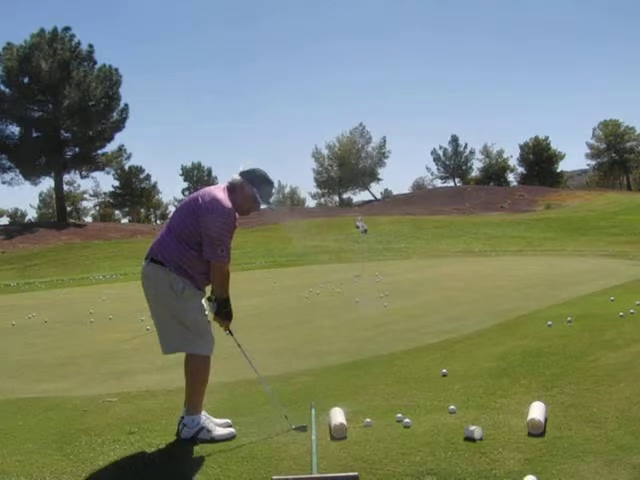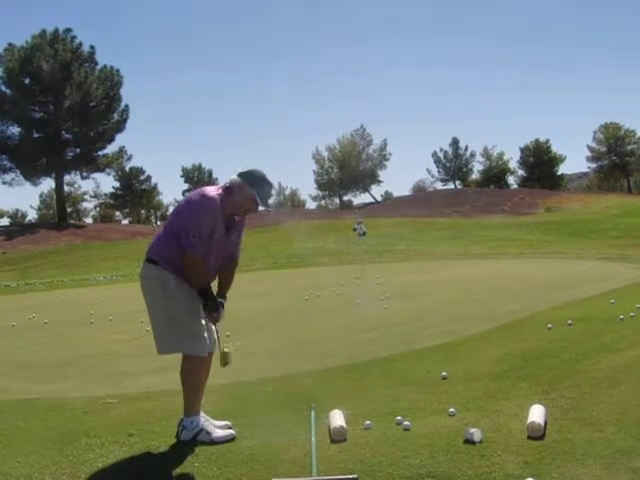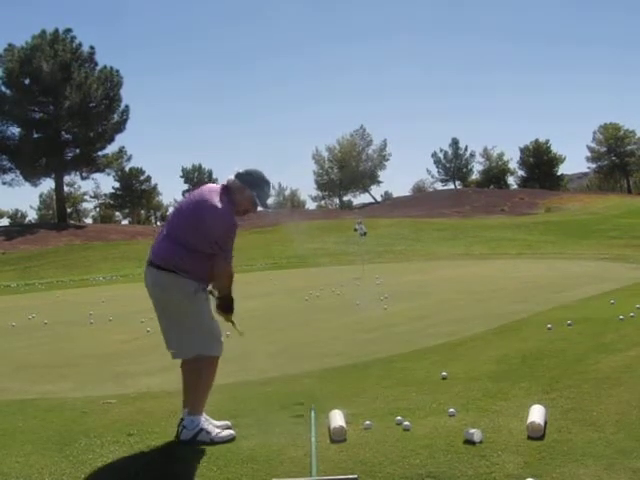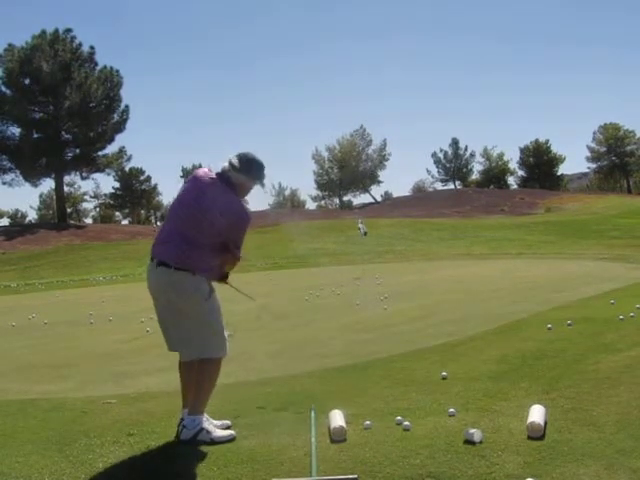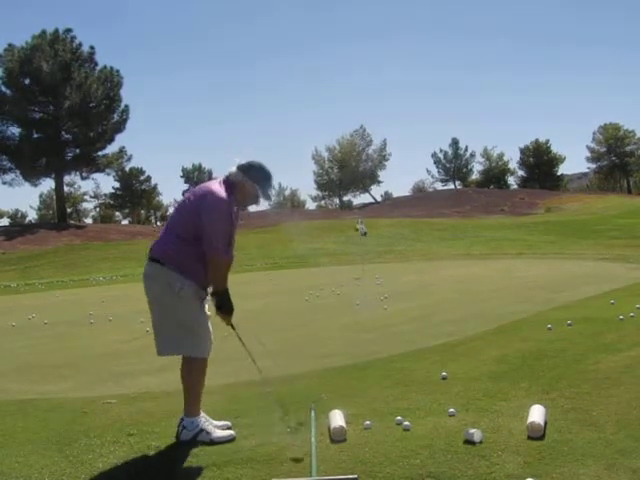
dt=0.5s
person 1, frame 1
left shoulder: (221, 203)
right shoulder: (220, 208)
left elbow: (218, 261)
right elbow: (218, 265)
left wrist: (218, 299)
right wrist: (223, 303)
left hip: (173, 276)
right hip: (169, 277)
left knee: (199, 345)
right knee: (200, 346)
left ankle: (193, 414)
right ankle: (192, 423)
person 1, frame 2
left shoulder: (235, 215)
right shoulder: (207, 203)
left elbow: (230, 257)
right elbow: (192, 255)
left wrist: (220, 297)
right wrist: (207, 295)
left hip: (185, 280)
right hip: (165, 277)
left knee: (206, 347)
right knee: (196, 347)
left ankle: (194, 416)
right ankle: (191, 425)
person 1, frame 3
left shoulder: (211, 192)
right shoulder: (224, 216)
right elbow: (222, 267)
left wrist: (221, 295)
right wrist: (226, 301)
left hip: (161, 274)
right hip: (178, 281)
left knee: (193, 348)
right knee: (209, 349)
left ankle: (191, 415)
right ankle: (192, 424)
person 1, frame 4
left shoulder: (199, 178)
right shoulder: (237, 212)
right elbow: (232, 255)
right wrist: (221, 273)
left hip: (159, 271)
right hip: (186, 279)
left knee: (191, 348)
right knee: (213, 350)
left ankle: (190, 415)
right ankle: (193, 424)
person 1, frame 5
left shoulder: (226, 203)
right shoulder: (216, 200)
left elbow: (223, 255)
right elbow: (215, 255)
left wrist: (218, 294)
right wrist: (222, 296)
left hip: (182, 278)
right hip: (171, 277)
left knee: (198, 347)
right knee: (195, 349)
left ankle: (193, 416)
right ankle: (191, 425)
